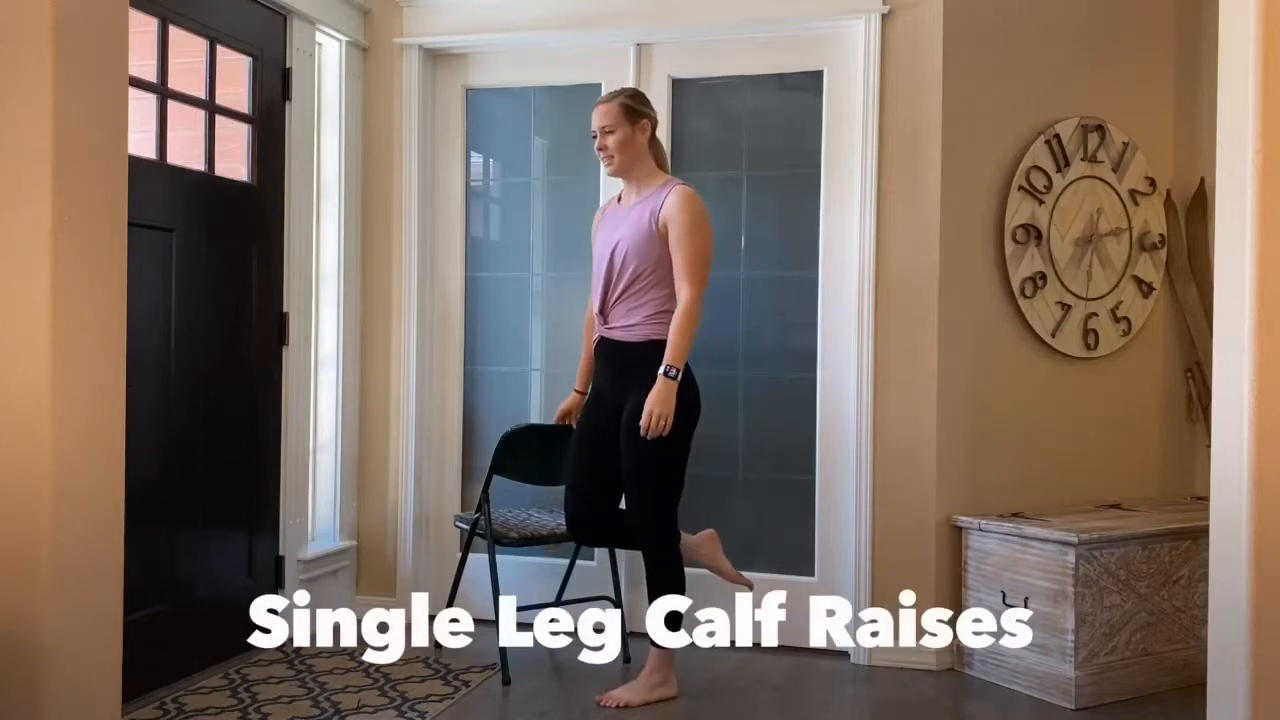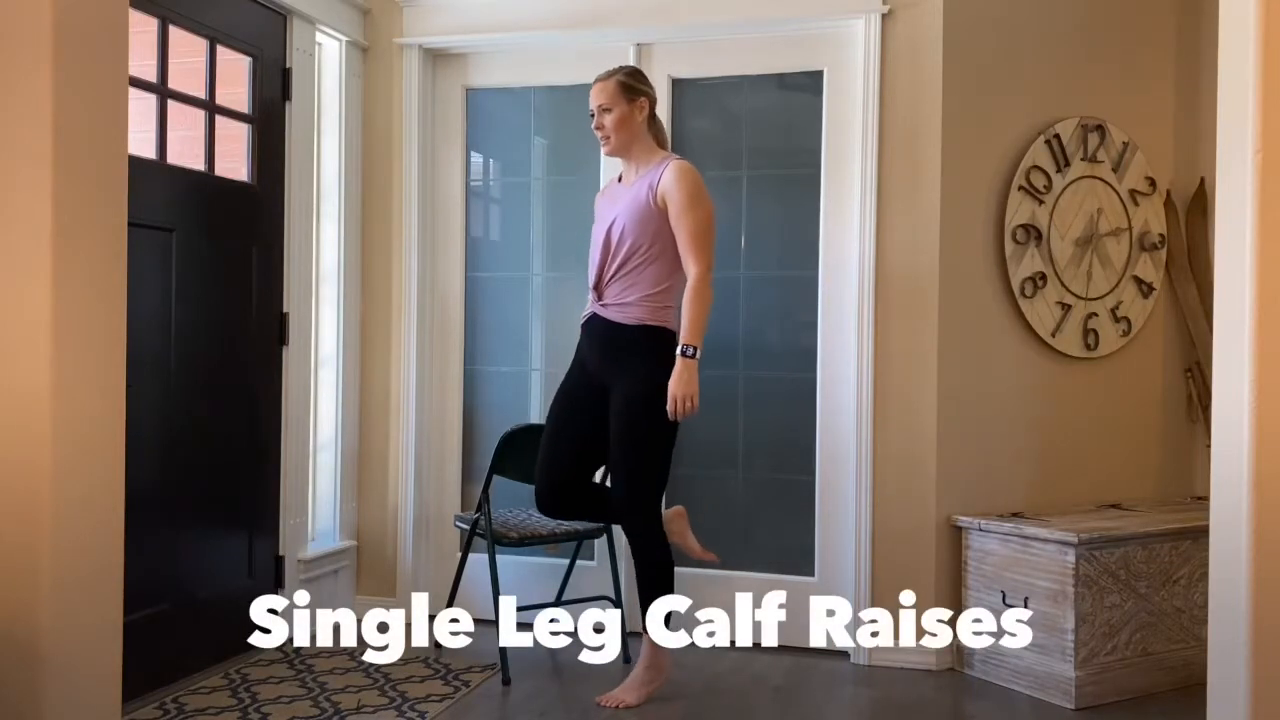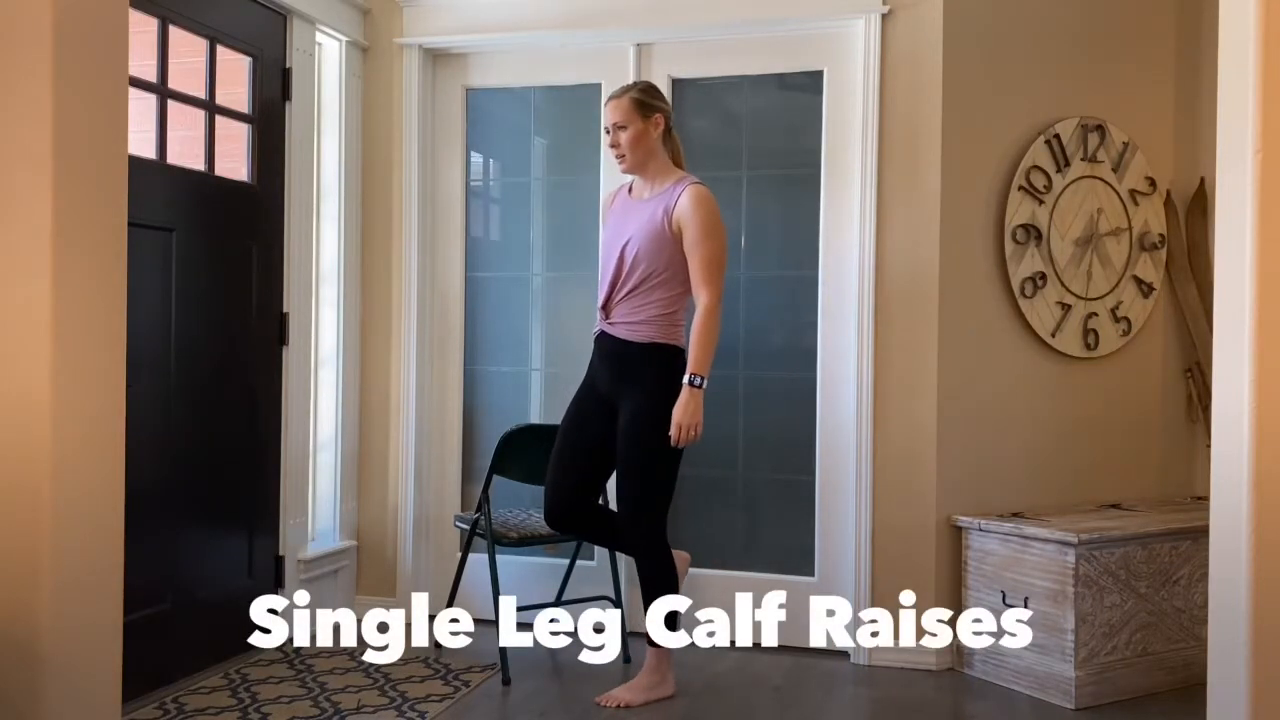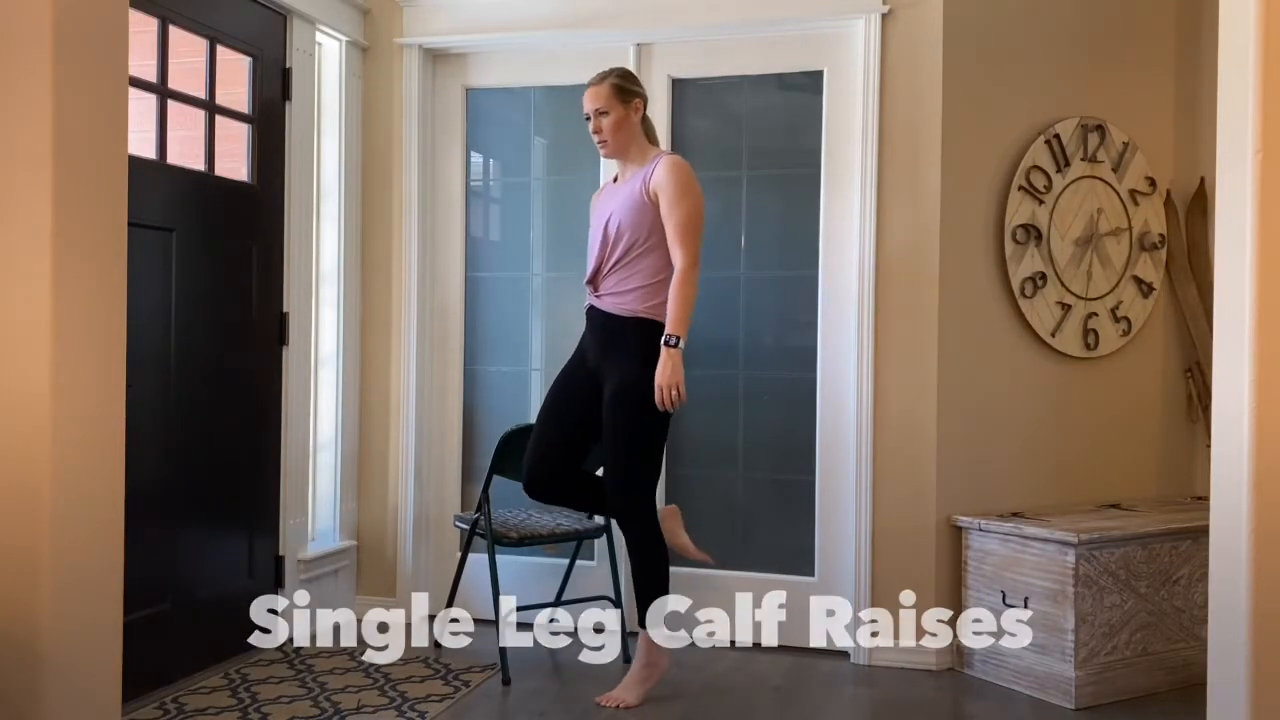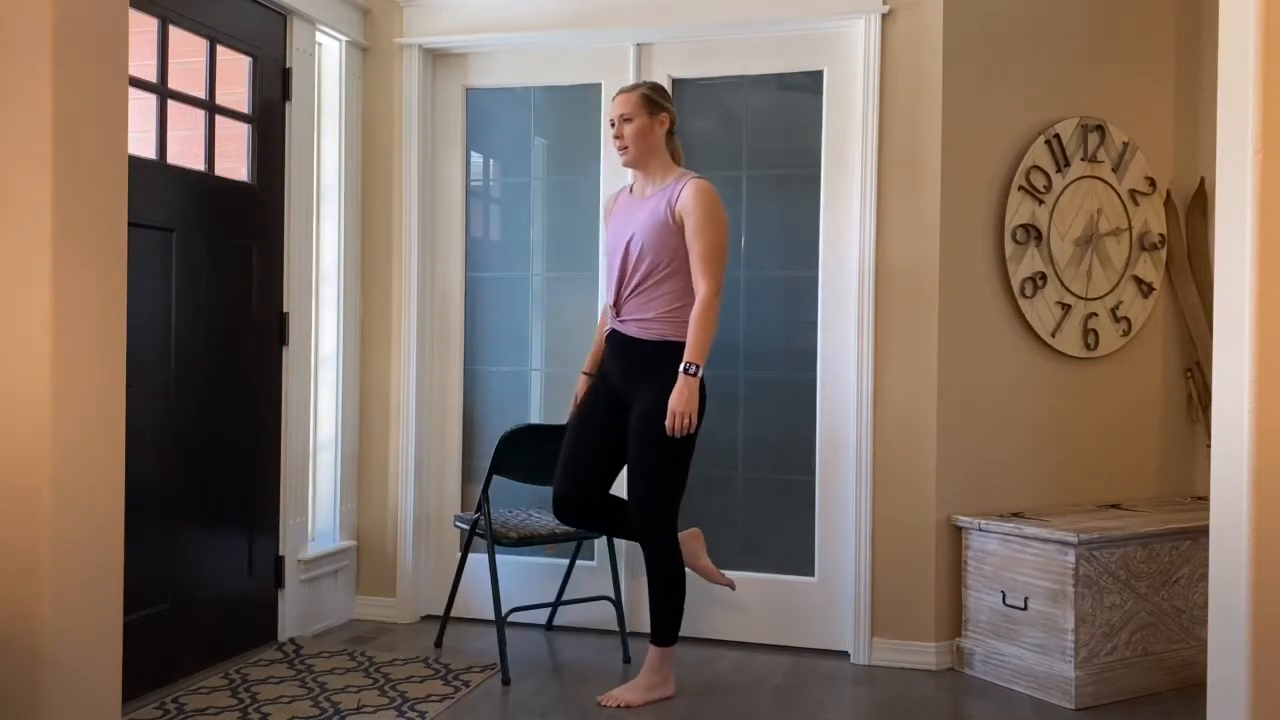
dt=1s
person 1, frame 1
left shoulder: (679, 202)
right shoulder: (606, 214)
left elbow: (689, 299)
left wrist: (668, 381)
right wrist: (580, 387)
left hip: (654, 376)
right hip: (611, 377)
left knee: (650, 522)
right knee: (584, 516)
left ankle: (661, 672)
right ankle: (694, 546)
person 1, frame 2
left shoulder: (675, 177)
right shoulder: (609, 191)
left elbow: (698, 275)
left wrist: (687, 360)
left hip: (645, 354)
right hip: (593, 348)
left knee: (634, 510)
right knee: (554, 491)
left ankle: (654, 660)
right ankle: (666, 522)
person 1, frame 3
left shoulder: (690, 200)
right shoulder: (614, 201)
left elbow: (707, 303)
left wrist: (693, 388)
left hip: (654, 372)
right hip: (604, 365)
left knee: (639, 520)
right knee: (563, 506)
left ankle: (658, 671)
right ankle: (665, 561)
person 1, frame 4
left shoulder: (668, 171)
right shoulder: (603, 194)
left elbow: (686, 265)
left wrist: (672, 348)
left hip: (640, 347)
right hip: (594, 343)
left knee: (628, 502)
right knee: (542, 475)
left ankle: (651, 656)
right ankle: (658, 519)
person 1, frame 5
left shoulder: (692, 195)
right shoulder: (616, 203)
left elbow: (707, 293)
left wrist: (689, 377)
right wrist: (588, 372)
left hip: (663, 368)
right hip: (616, 366)
left knee: (649, 519)
right knee: (572, 501)
left ankle: (659, 672)
right ankle: (681, 545)
